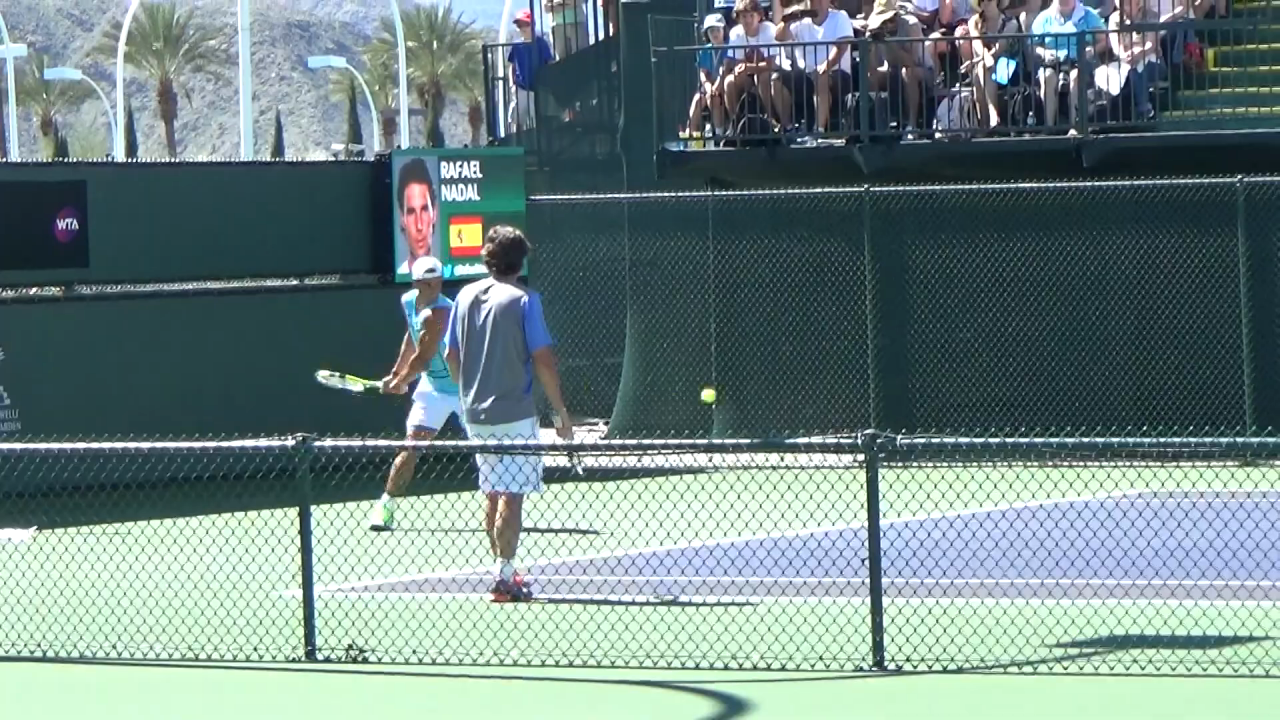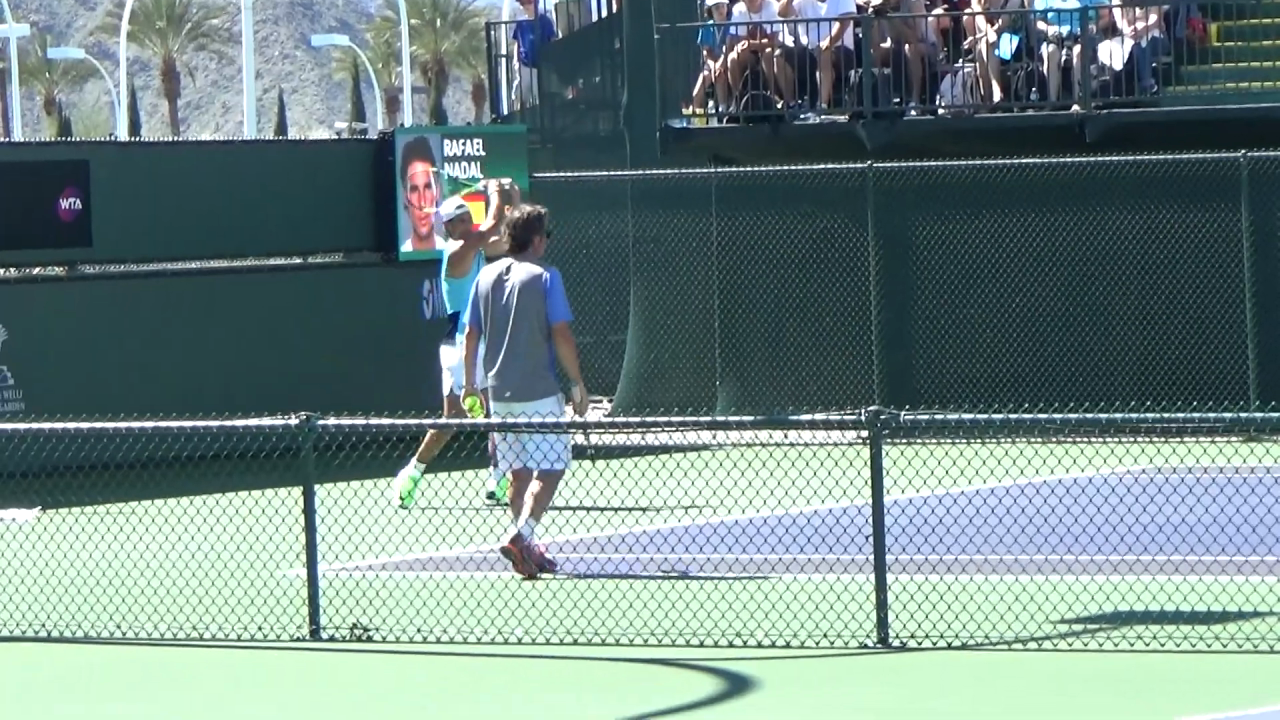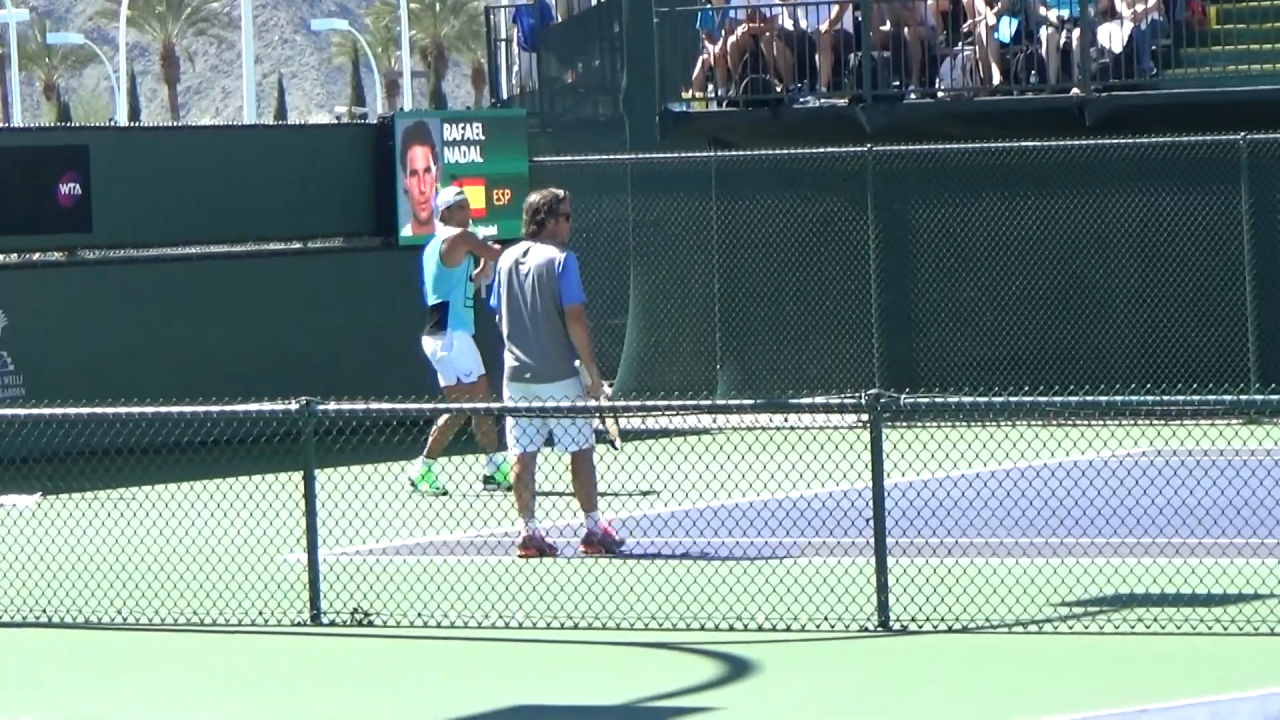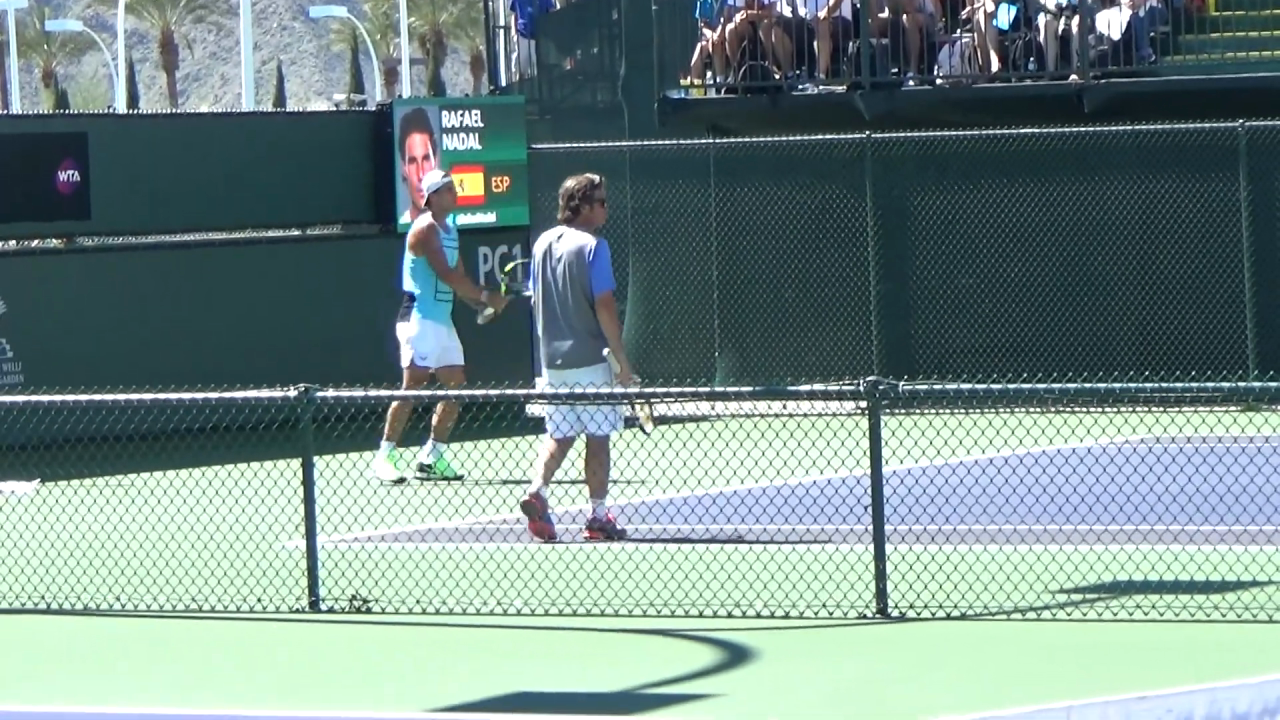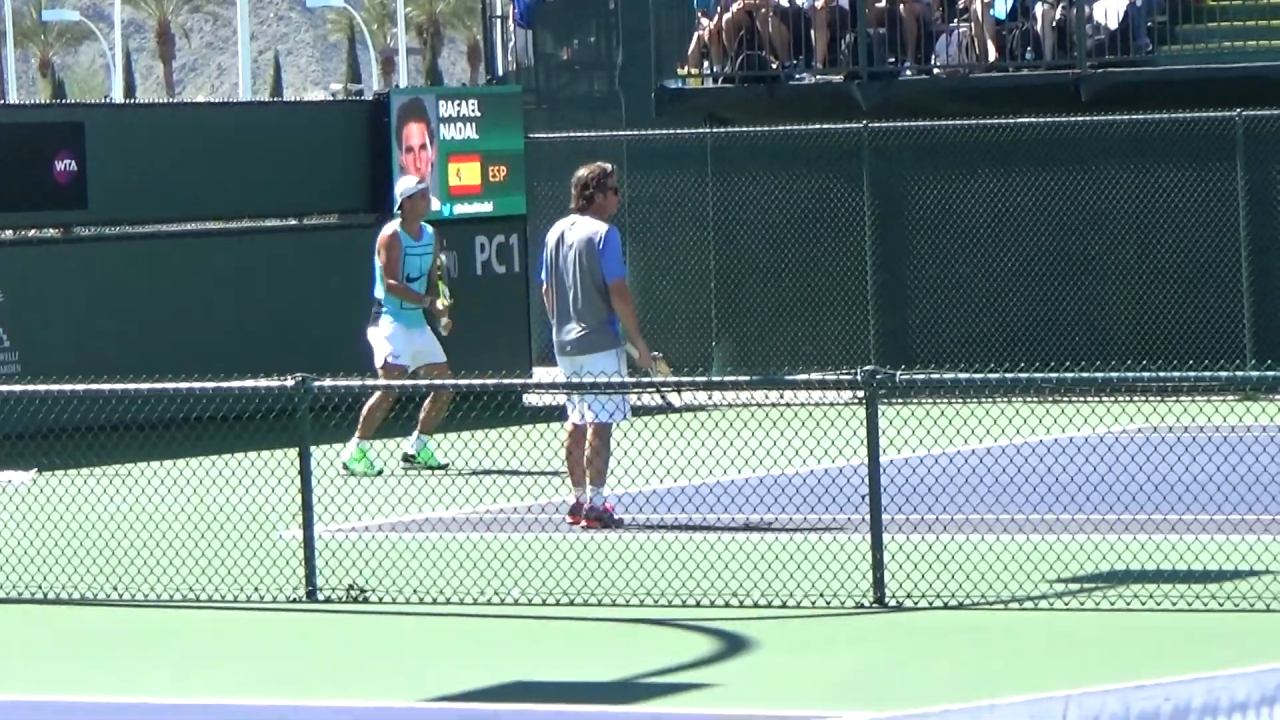
dt=0.4s
person 1, frame 1
left shoulder: (465, 296)
right shoulder: (523, 300)
left elbow: (452, 355)
right elbow: (542, 360)
right wrist: (561, 411)
left hip: (476, 415)
right hip: (514, 414)
left knee: (492, 494)
right knee: (510, 497)
left ankle: (504, 569)
right ankle: (505, 580)
person 1, frame 2
left shoulder: (486, 276)
right shoulder: (545, 277)
left elbow: (471, 335)
right elbow: (562, 335)
left wrist: (470, 382)
right wrist: (579, 385)
left hip: (501, 393)
right hip: (540, 393)
left knee: (519, 473)
right knee: (550, 470)
left ankle: (527, 547)
right ankle: (519, 535)
person 1, frame 3
left shoulder: (506, 259)
right shoulder: (562, 259)
left elbow: (500, 316)
right elbow: (575, 318)
right wrist: (592, 370)
left hip: (517, 375)
right hip: (560, 375)
left knee: (524, 455)
right knee: (581, 452)
left ankle: (529, 534)
right ankle: (594, 530)
person 1, frame 4
left shoulder: (543, 242)
right shoulder: (593, 246)
left elbow: (535, 300)
right elbow: (605, 306)
right wrist: (622, 358)
left hip: (553, 359)
right hip: (589, 359)
left knee: (559, 434)
right knee: (597, 437)
left ankle: (536, 492)
right ankle: (598, 518)
person 1, frame 5
left shoulder: (555, 232)
right shoulder: (604, 234)
left elbow: (547, 291)
right elbow: (618, 293)
right wrist: (639, 342)
left hip: (566, 345)
right hip: (599, 345)
left knee: (577, 424)
right knee: (599, 425)
left ankle: (579, 500)
right ankle: (594, 506)
person 2, frame 1
left shoulder: (442, 313)
right shoulder: (407, 302)
left elbow: (422, 358)
left wrist: (399, 380)
right wrist: (396, 373)
left hip: (463, 389)
right hip: (431, 388)
right knee: (413, 450)
right ankle: (385, 505)
person 2, frame 2
left shoulder: (471, 248)
right shoulder: (459, 251)
right elbow: (493, 227)
left wrist: (503, 197)
right wrist: (496, 196)
right hip: (461, 349)
right knee: (450, 420)
left ankle: (498, 483)
right ankle: (412, 475)
person 2, frame 3
left shoulder: (443, 243)
right shoulder: (458, 237)
right elbow: (496, 255)
left wrist: (483, 269)
right wrist: (496, 252)
left hip: (456, 335)
right hip: (448, 336)
left knee: (484, 401)
right knee: (460, 407)
left ankle: (495, 468)
right ankle: (422, 469)
person 2, frame 4
left shoulder: (449, 228)
right shoulder: (425, 229)
left elbow: (459, 277)
right elbow: (445, 275)
left wrist: (484, 301)
right wrist: (484, 295)
left hip: (443, 322)
right hip: (420, 321)
left knee: (456, 389)
right knee: (411, 388)
left ankle: (431, 458)
right ankle: (385, 456)
person 2, frame 5
left shoulder: (431, 235)
right shoulder: (391, 236)
left elbow: (434, 280)
right elbow: (391, 284)
left wrist: (438, 307)
right wrist: (426, 305)
left hip: (420, 326)
right hip: (390, 323)
left knee: (444, 386)
right knee: (390, 388)
left ankle: (416, 449)
right ankle: (355, 451)
